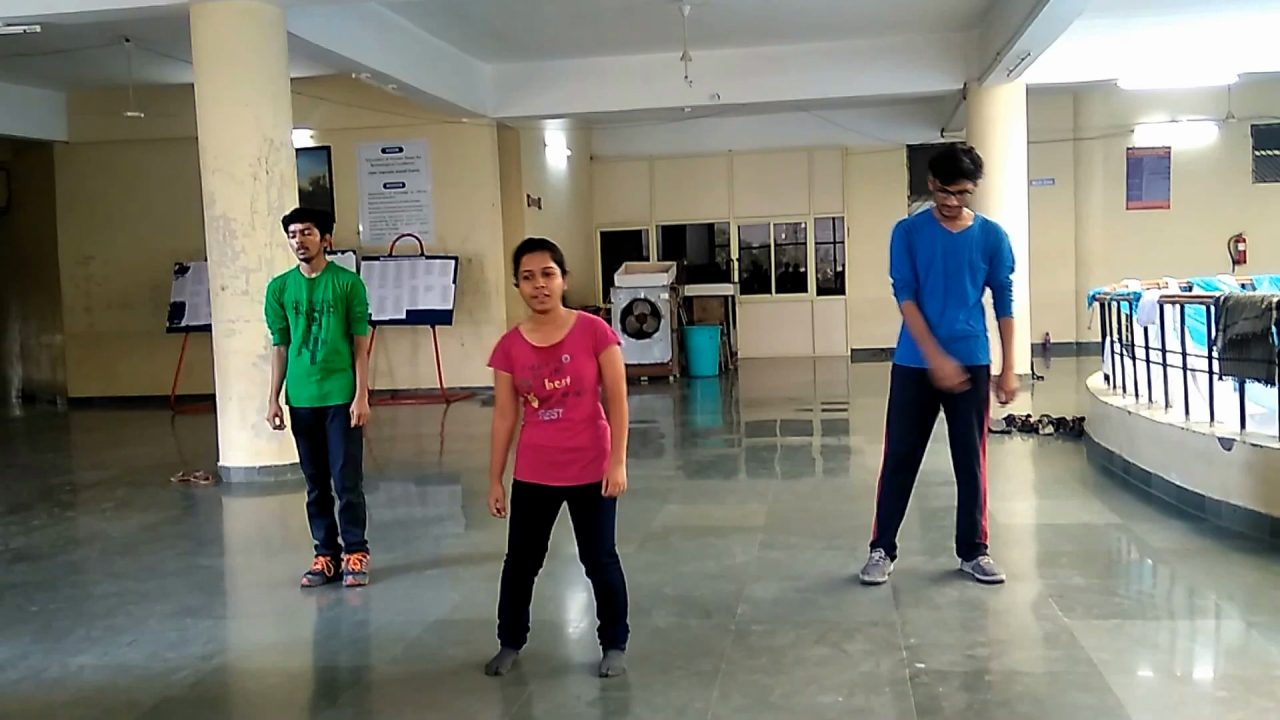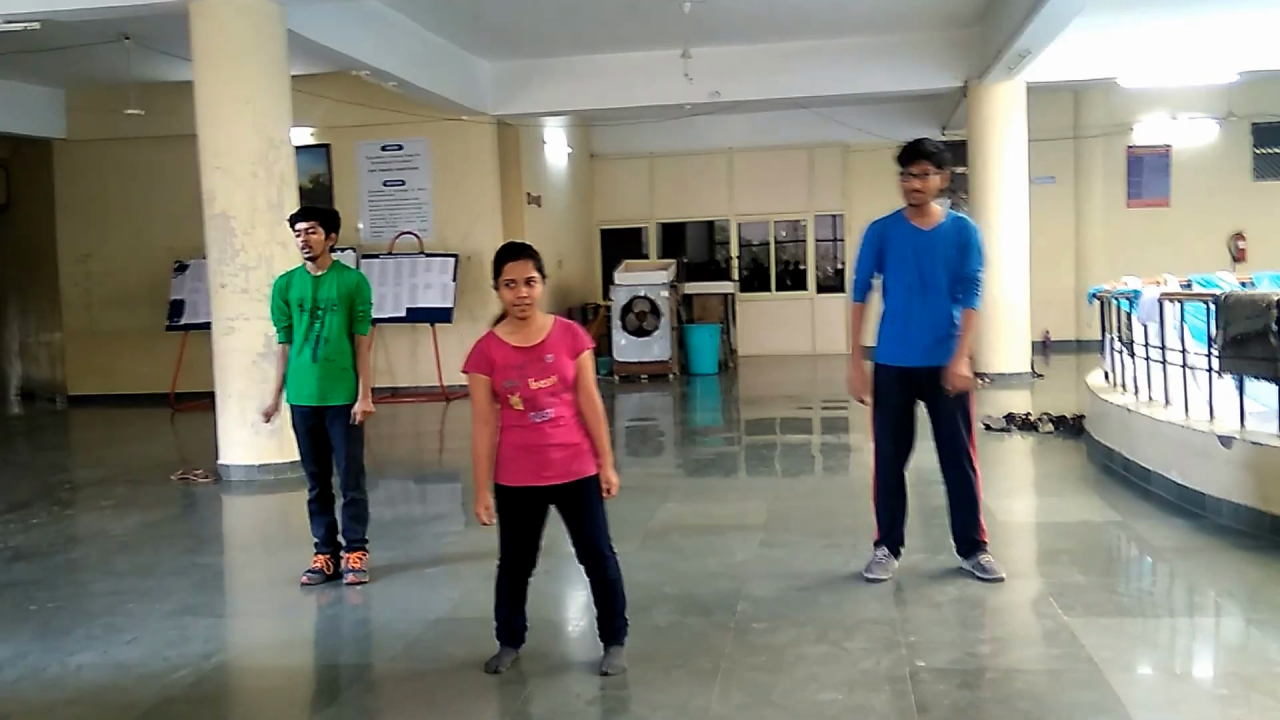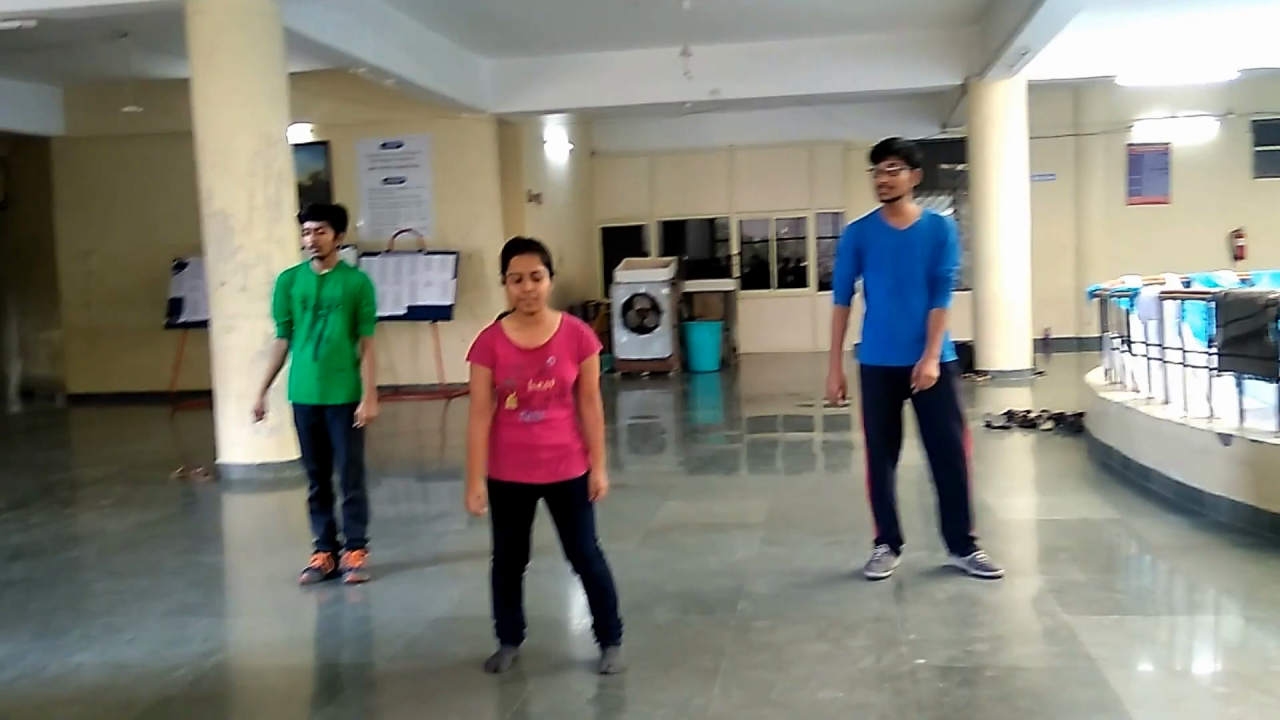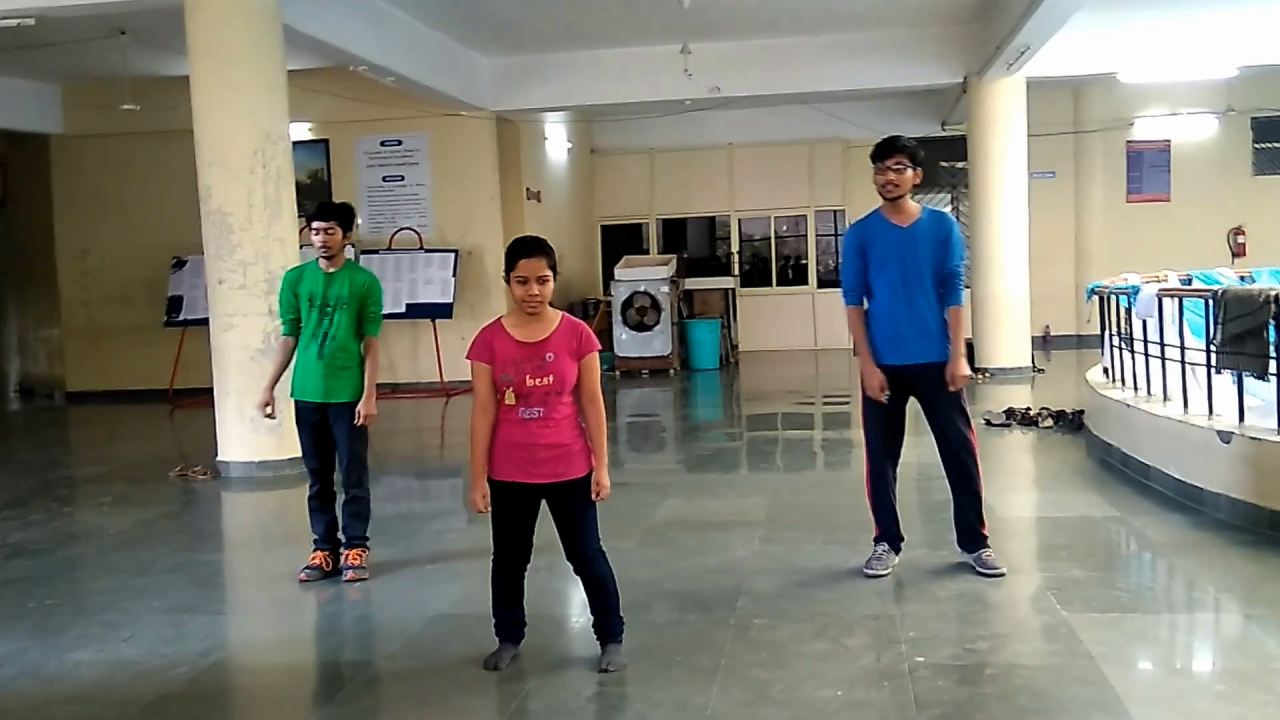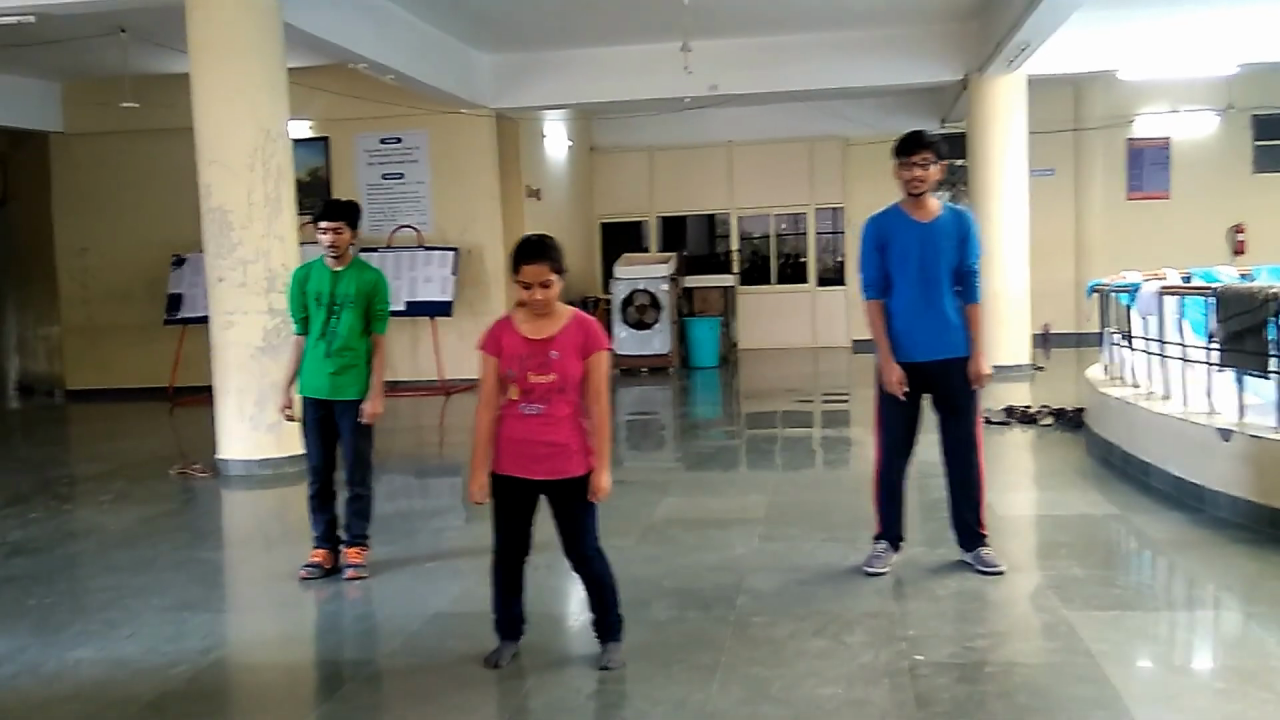
dt=0.3s
person 1, frame 1
left shoulder: (992, 236)
right shoulder: (908, 232)
left elbow: (1003, 303)
right elbow: (905, 298)
left wrist: (1008, 368)
right wrist: (935, 357)
left hip: (972, 363)
right hip: (914, 364)
left knee: (971, 460)
right knee: (899, 458)
left ankle: (973, 550)
right ankle: (883, 547)
person 1, frame 2
left shoulder: (963, 231)
right shoulder: (881, 232)
left elbow: (970, 297)
right elbow: (860, 295)
left wrist: (962, 357)
right wrist: (856, 362)
left hip: (945, 362)
right hip: (893, 364)
left knee: (959, 456)
right knee: (889, 457)
left ankle: (973, 547)
right ankle: (887, 546)
person 1, frame 3
left shoulder: (940, 229)
right shoulder: (857, 234)
left elbow: (942, 296)
right elbow: (842, 299)
left wrist: (930, 357)
right wrist: (835, 365)
left hip: (932, 360)
right hip: (878, 363)
left knee: (950, 452)
right knee: (880, 456)
left ankle: (963, 545)
right ankle: (887, 544)
person 1, frame 4
left shoulder: (943, 226)
right shoulder: (859, 233)
left elbow: (953, 293)
right elbow: (854, 301)
left wrist: (958, 355)
right wrist: (867, 364)
left hip: (935, 360)
right hip: (883, 363)
left knee: (960, 450)
right knee: (881, 455)
left ankle: (974, 541)
right ankle: (887, 542)
person 1, frame 5
left shoulder: (961, 223)
right shoulder: (879, 227)
left elbow: (971, 291)
right elbow: (873, 296)
left wrist: (978, 353)
right wrist: (886, 360)
left hip: (953, 356)
right hip: (901, 359)
left knee: (964, 450)
right knee: (892, 453)
left ankle: (973, 541)
right ankle: (887, 540)
person 2, frame 1
left shoulder: (594, 331)
right shoulder: (509, 346)
left elbow: (616, 400)
right elbow: (504, 416)
left wrist: (617, 462)
right wrist: (495, 480)
left hip: (588, 471)
right hip: (533, 475)
left knee: (600, 559)
right knee: (520, 560)
left ankle: (614, 645)
right ankle: (510, 643)
person 2, frame 2
left shoulder: (570, 335)
right shoulder: (486, 350)
left elbow: (589, 401)
right elbow: (482, 423)
left wrist: (607, 462)
right wrist: (482, 489)
left hip: (576, 470)
right hip: (516, 478)
left knee: (598, 556)
right knee: (515, 563)
left ankle: (614, 641)
right ankle: (509, 642)
person 2, frame 3
left shoulder: (576, 334)
right shoulder: (489, 342)
left elbow: (589, 404)
right elbow: (480, 415)
left wrist: (598, 466)
right wrist: (474, 481)
left hip: (568, 468)
right hip: (508, 473)
left knee: (586, 555)
right knee: (508, 558)
left ankle: (610, 641)
right ankle: (509, 640)
person 2, frame 4
left shoulder: (577, 333)
right shoulder: (490, 339)
left elbow: (592, 403)
right elbow: (483, 412)
left wrist: (601, 465)
right wrist: (477, 477)
left hip: (570, 469)
right hip: (509, 473)
left knee: (586, 555)
right knee: (509, 557)
left ankle: (611, 639)
right ankle: (509, 638)
person 2, frame 5
left shoulder: (586, 330)
right shoulder: (500, 333)
left elbow: (598, 403)
right elbow: (488, 404)
left wrist: (602, 466)
right wrist: (478, 468)
left hip: (570, 467)
right hip: (511, 468)
left knee: (584, 553)
right knee: (508, 552)
left ankle: (611, 637)
right ankle: (508, 636)
person 3, frame 1
left shoulder: (348, 282)
right shoulder: (279, 288)
left elbow: (361, 345)
right elbow: (280, 348)
left wrist: (362, 395)
right wrist: (273, 399)
left hip: (341, 396)
right hip: (302, 399)
left knee: (347, 481)
right knee: (315, 484)
left ankle: (355, 552)
right ankle: (326, 554)
person 3, frame 2
left shoulder: (352, 281)
right shoulder: (285, 285)
left elbow: (362, 342)
right elbow: (284, 344)
left wrist: (365, 394)
right wrist: (275, 395)
left hip: (342, 396)
right hip: (303, 397)
left knee: (350, 478)
right knee: (316, 480)
left ankle: (355, 551)
right ankle: (325, 552)
person 3, frame 3
left shoulder: (357, 282)
right shoulder: (288, 281)
left elbow: (366, 344)
right elbow: (282, 340)
left wrist: (369, 396)
right wrist: (263, 390)
left hip: (344, 395)
right hip: (304, 395)
left knee: (351, 477)
right knee: (317, 479)
left ankle: (355, 550)
right ankle: (325, 550)
person 3, frame 4
left shoulder: (364, 282)
right shoulder: (295, 279)
left elbow: (371, 344)
right elbow: (289, 338)
left wrist: (369, 395)
right wrist: (270, 387)
left hip: (348, 393)
right hip: (308, 393)
left knee: (353, 476)
right knee: (318, 477)
left ankle: (355, 549)
right ankle: (324, 549)
person 3, frame 5
left shoulder: (371, 279)
right shoulder: (304, 277)
left elbow: (378, 342)
right elbow: (300, 337)
left wrist: (376, 394)
right wrist: (287, 388)
left hip: (354, 391)
right hip: (314, 391)
left knee: (357, 475)
right knee: (319, 475)
left ankle: (356, 547)
right ankle: (324, 547)
